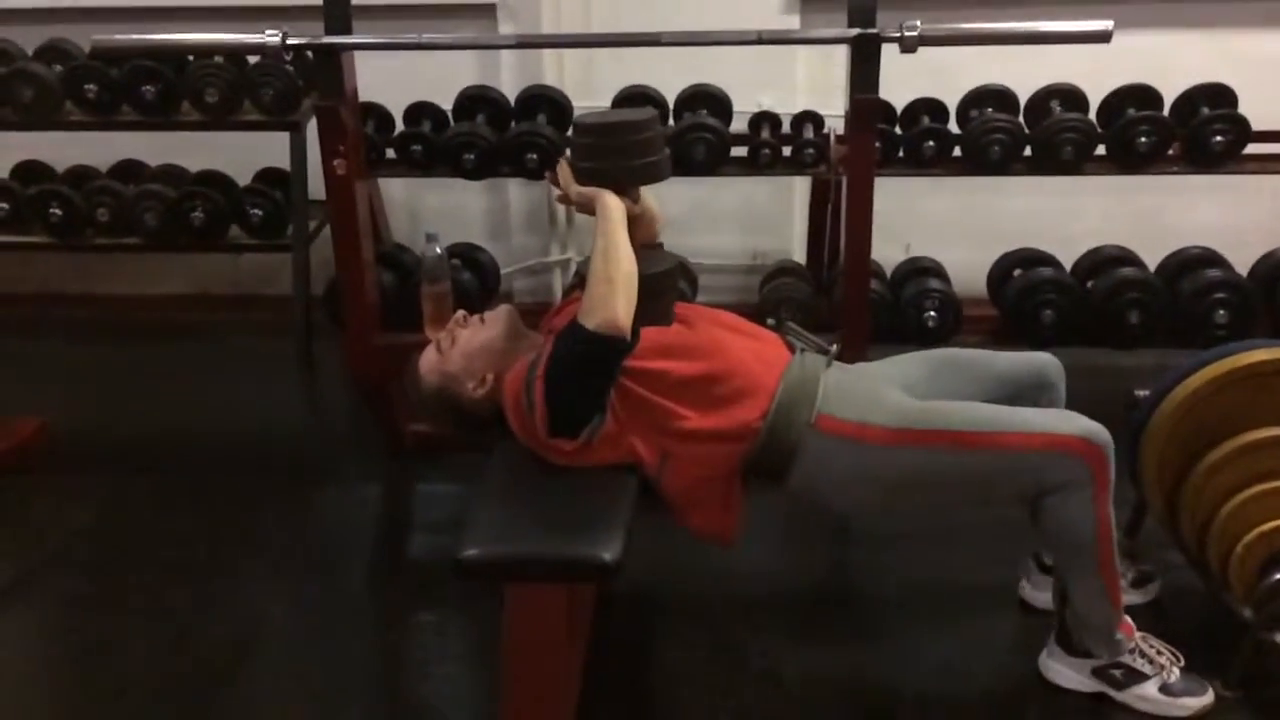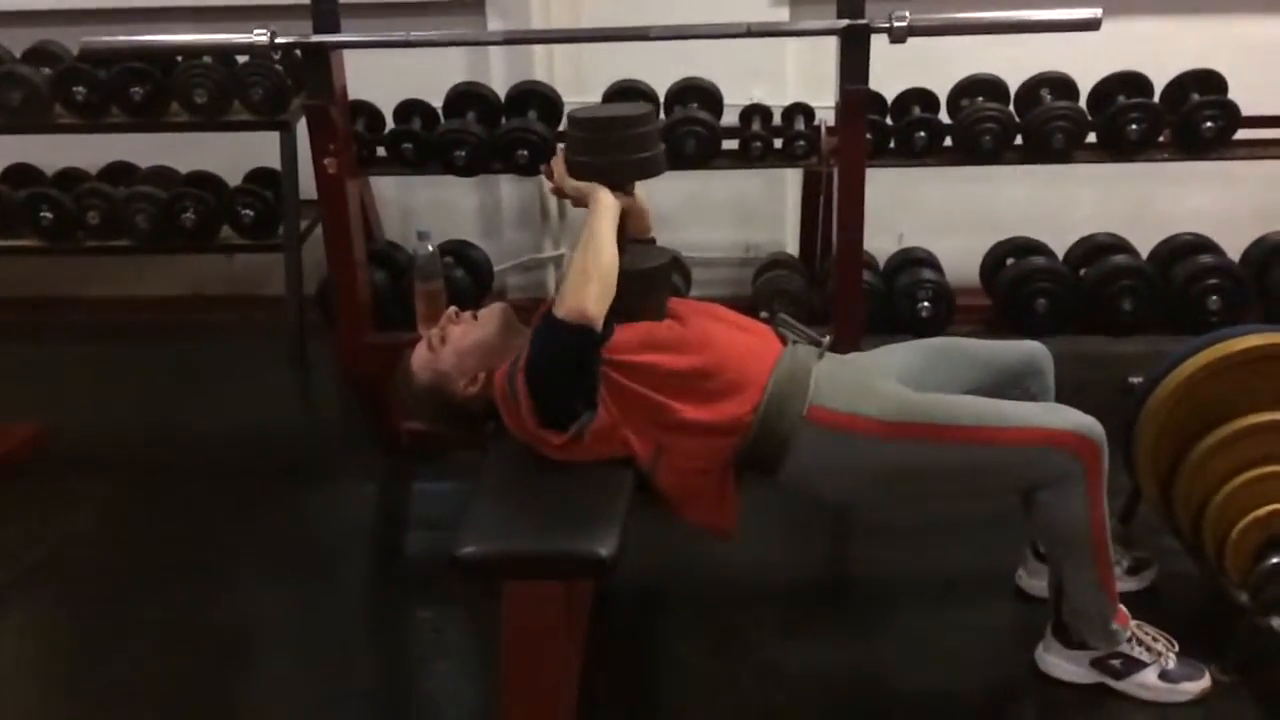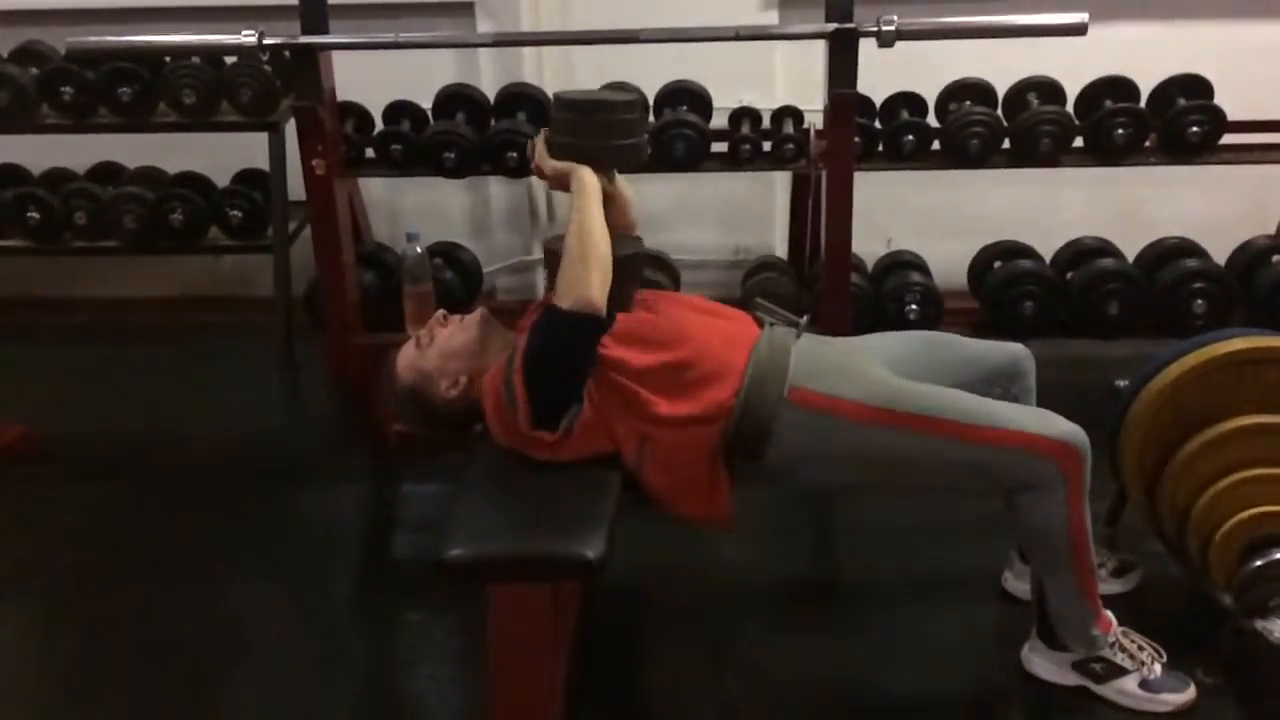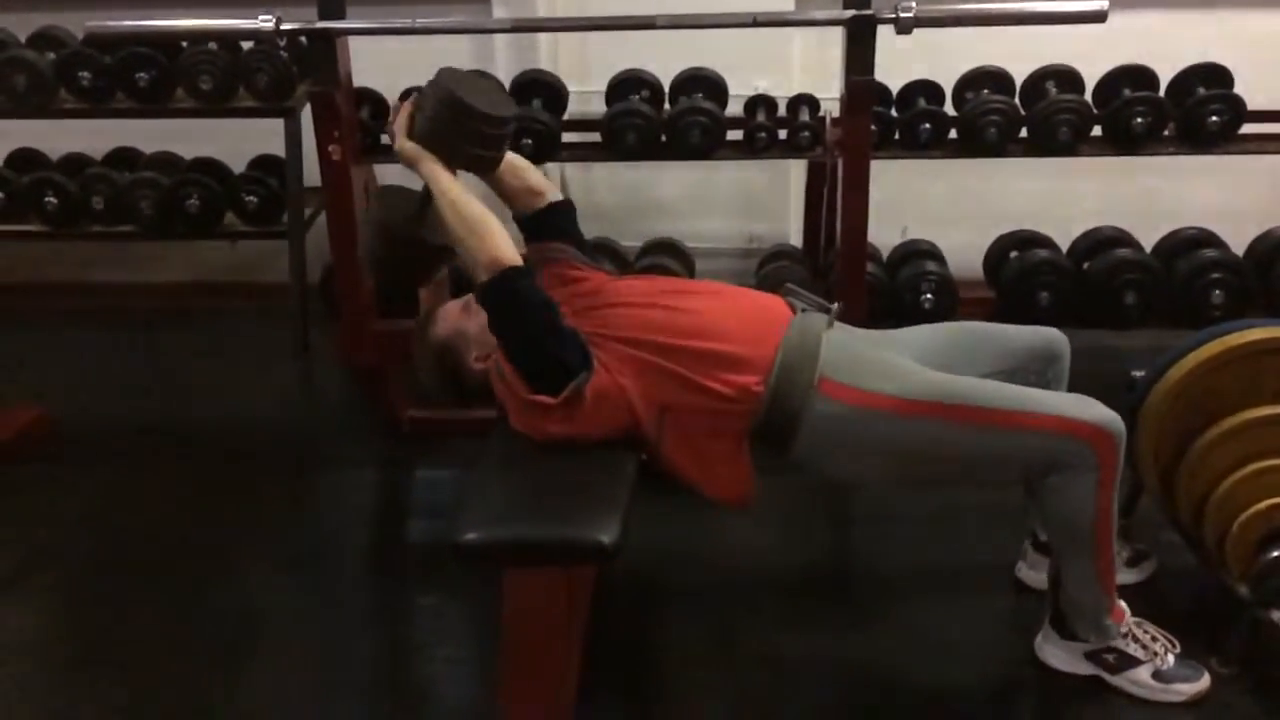
dt=0.5s
person 1, frame 1
left shoulder: (552, 333)
right shoulder: (543, 394)
left elbow: (646, 251)
right elbow: (610, 330)
left wrist: (619, 195)
right wrist: (605, 208)
left hip: (817, 378)
right hip: (815, 433)
left knee: (1038, 375)
right knee: (1081, 448)
left ankle: (1069, 566)
right ankle: (1093, 644)
person 1, frame 2
left shoulder: (538, 333)
right shoulder: (535, 390)
left elbow: (637, 252)
right elbow: (582, 319)
left wrist: (613, 191)
right wrist: (598, 202)
left hip: (809, 370)
right hip: (805, 425)
left knee: (1026, 364)
right knee: (1075, 442)
left ankle: (1060, 554)
right ankle: (1090, 638)
person 1, frame 3
left shoulder: (529, 333)
right shoulder: (521, 394)
left elbow: (616, 242)
right elbow: (586, 309)
left wrist: (593, 174)
right wrist: (581, 181)
left hip: (790, 352)
right hip: (788, 406)
left knee: (1008, 366)
right knee: (1058, 448)
left ankle: (1046, 556)
right ankle: (1073, 640)
person 1, frame 4
left shoulder: (564, 298)
right shoulder: (541, 380)
left elbow: (544, 203)
right elbow: (502, 275)
right wrist: (428, 166)
left hip: (823, 343)
right hip: (820, 400)
left knee: (1044, 351)
right knee: (1092, 433)
left ankle: (1059, 542)
right ankle: (1086, 630)
